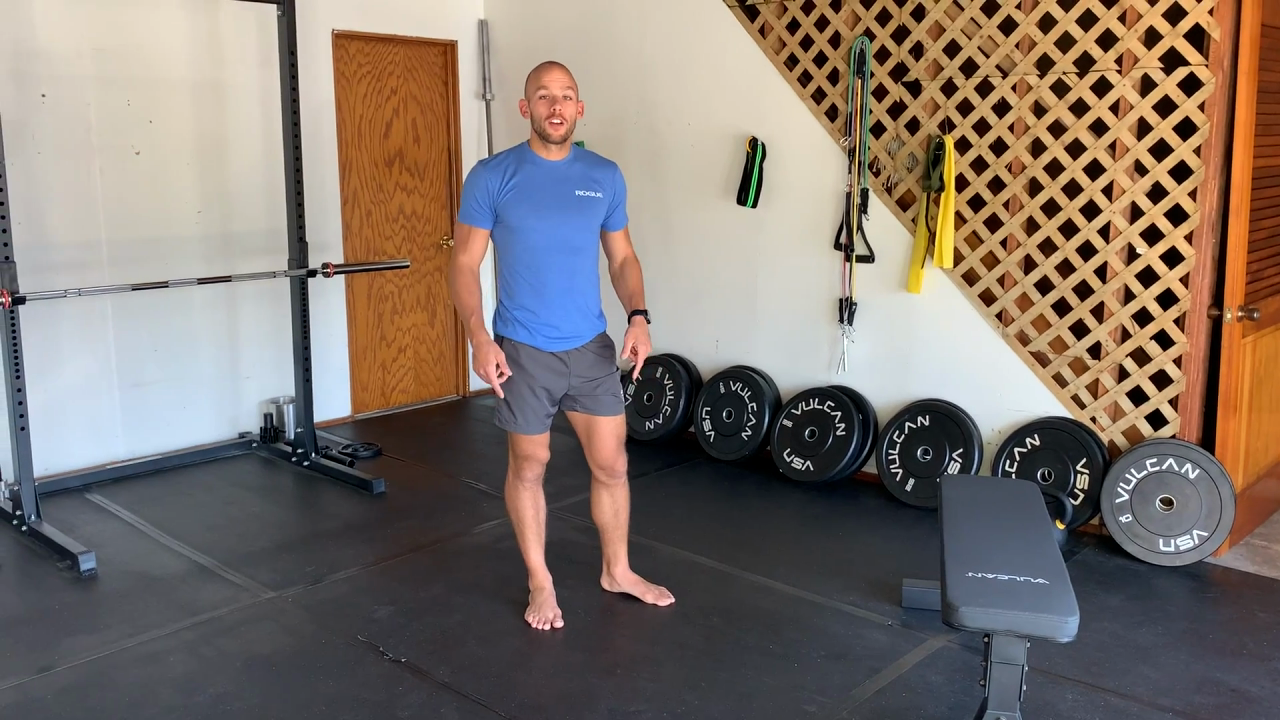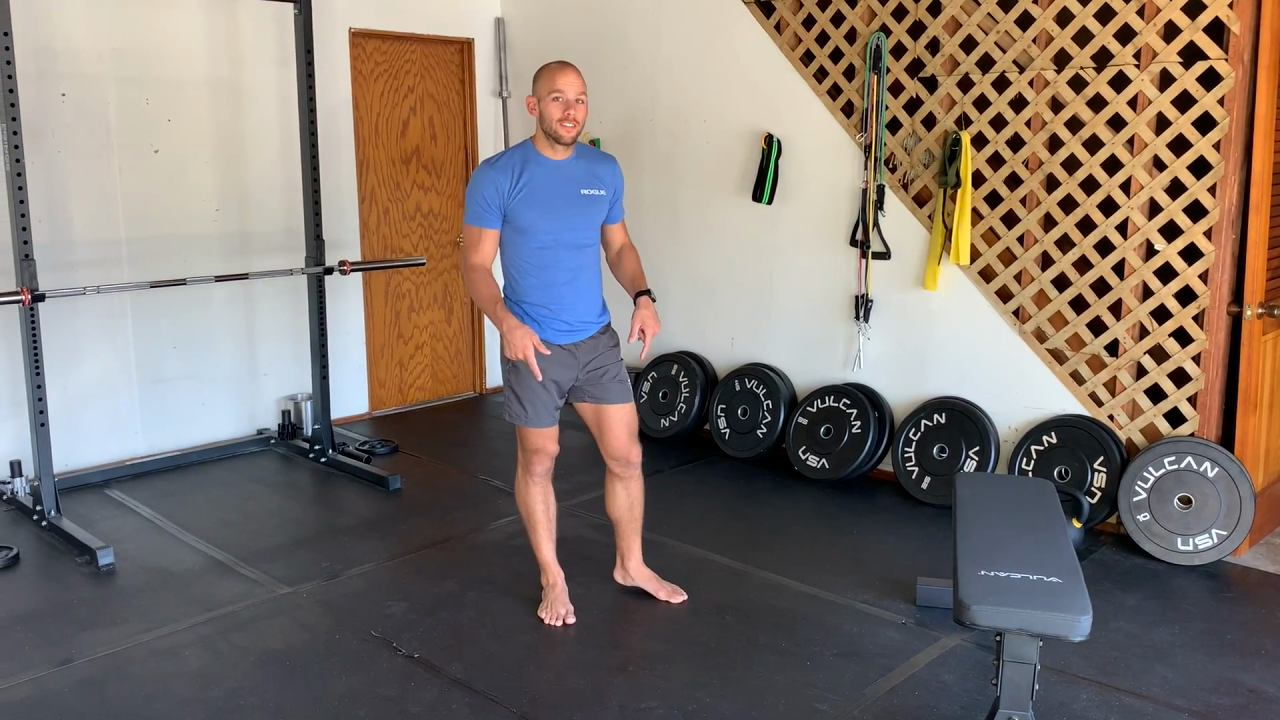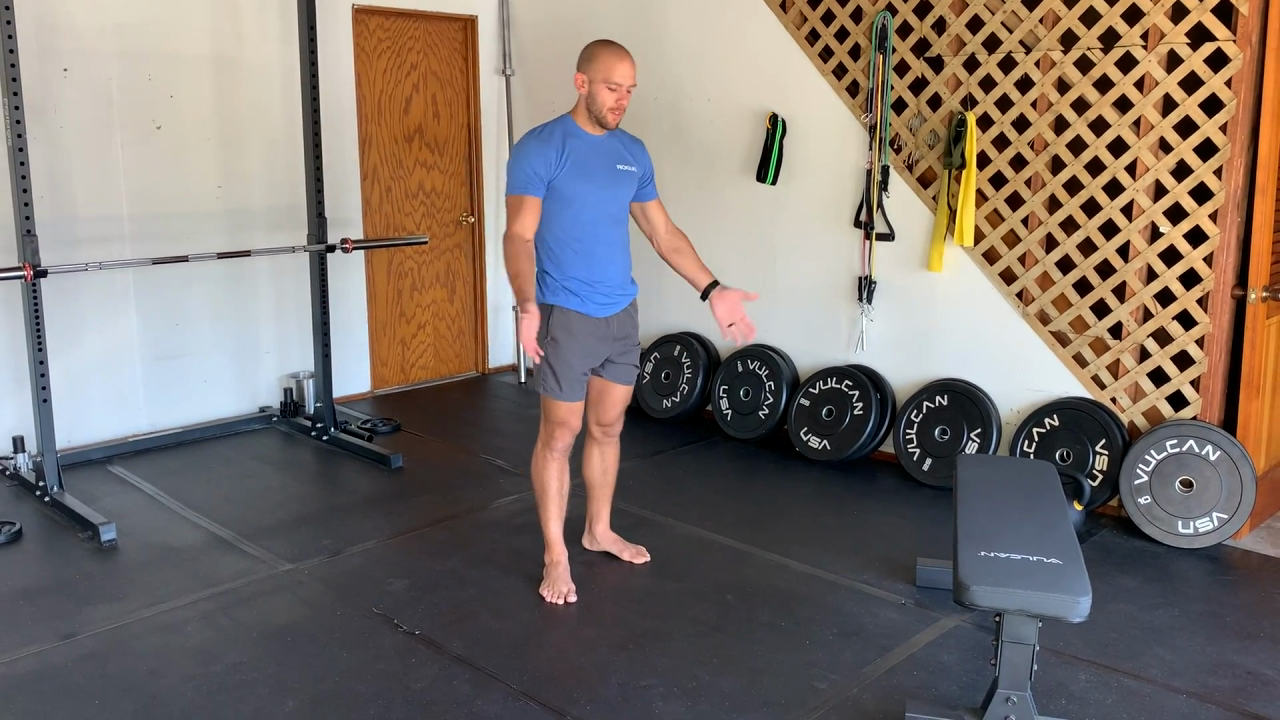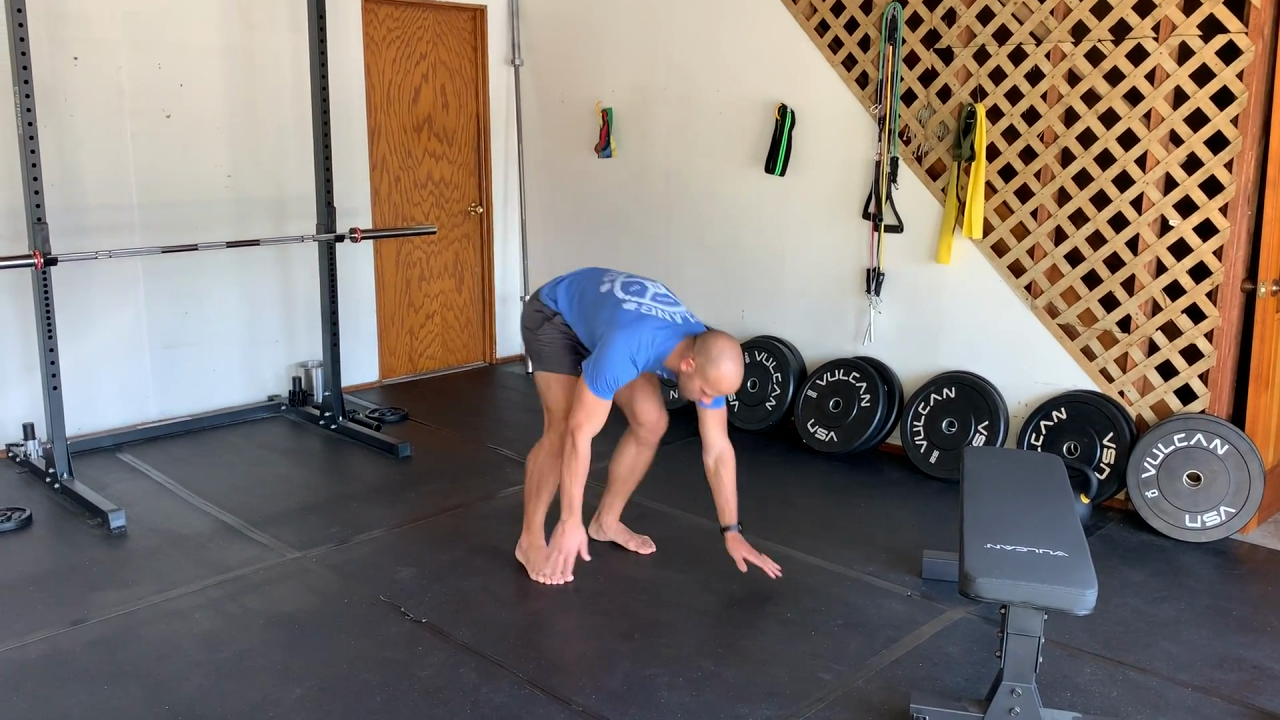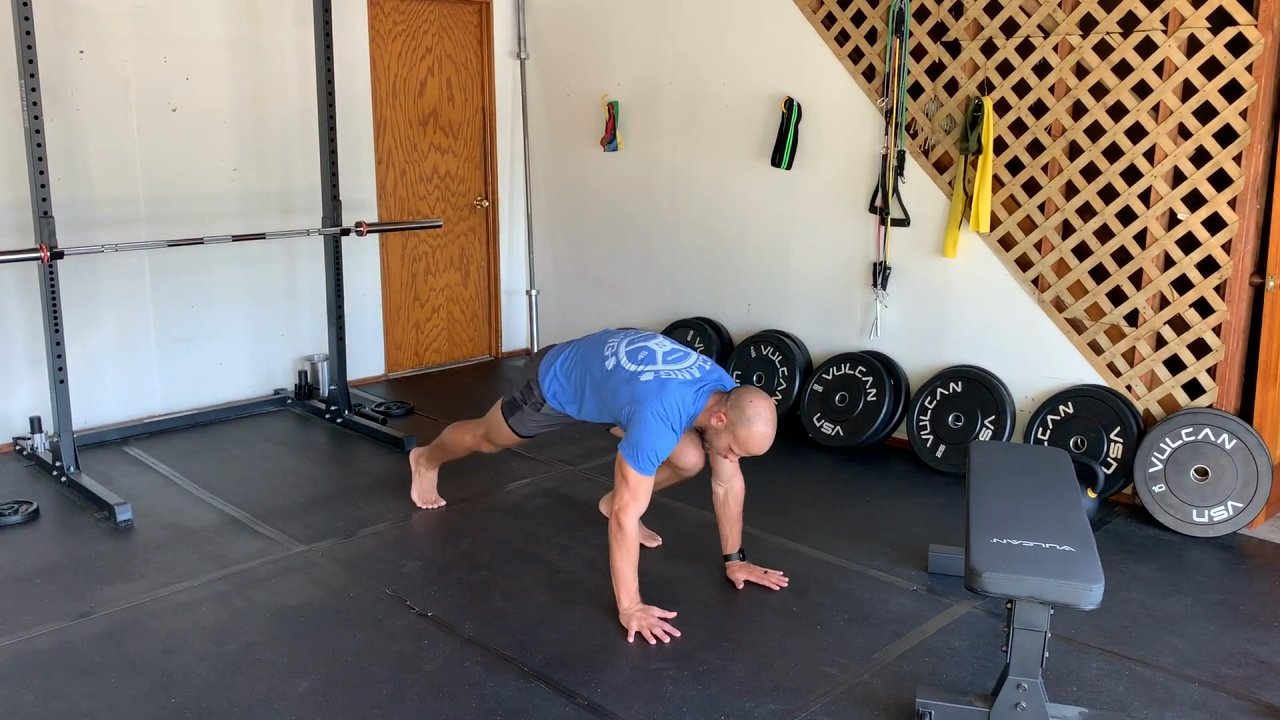
dt=1s
person 1, frame 1
left shoulder: (605, 176)
right shoulder: (492, 176)
left elbow: (623, 256)
right elbow: (465, 262)
left wrist: (638, 317)
right wrist: (477, 335)
left hip: (592, 347)
right hip: (523, 351)
left knee: (612, 465)
right knee: (528, 468)
left ankle: (617, 570)
right ankle: (540, 583)
person 1, frame 2
left shoulder: (604, 170)
right shoulder: (496, 176)
right elbow: (476, 263)
left wrist: (642, 297)
right wrist: (508, 323)
left hip: (597, 339)
right hip: (534, 345)
left knee: (626, 455)
right knee: (538, 462)
left ankle: (631, 564)
right ankle: (552, 578)
person 1, frame 3
left shoulder: (633, 152)
right shoulder: (539, 148)
left elbow: (662, 232)
right elbow: (520, 235)
left wrist: (713, 290)
right wrist: (526, 304)
left hip: (622, 314)
right hip: (566, 317)
left knee: (607, 428)
right knee: (560, 435)
left ankle: (598, 530)
right ankle: (555, 555)
person 1, frame 4
left shoulder: (709, 357)
right shoulder: (622, 349)
left elbow: (718, 450)
right elbow: (580, 435)
left wrist: (733, 532)
right wrist: (571, 521)
left hip: (602, 311)
right hip: (553, 313)
left knee: (652, 423)
right knee: (564, 427)
left ankle: (605, 520)
right ankle: (531, 538)
person 1, frame 5
left shoulder: (726, 393)
right shoulder: (659, 419)
left elbow: (728, 479)
right elbow: (625, 515)
left wrist: (734, 558)
right wrist: (629, 607)
left hip: (601, 366)
right hip: (554, 382)
left knee: (691, 459)
right knee: (488, 437)
left ankle: (614, 497)
right ankle: (426, 462)
